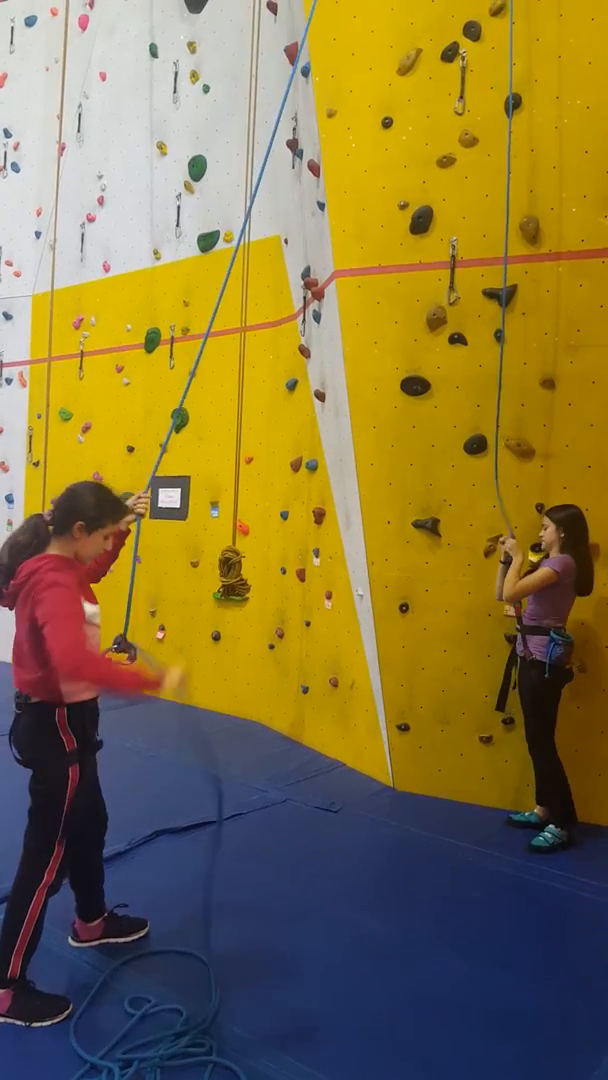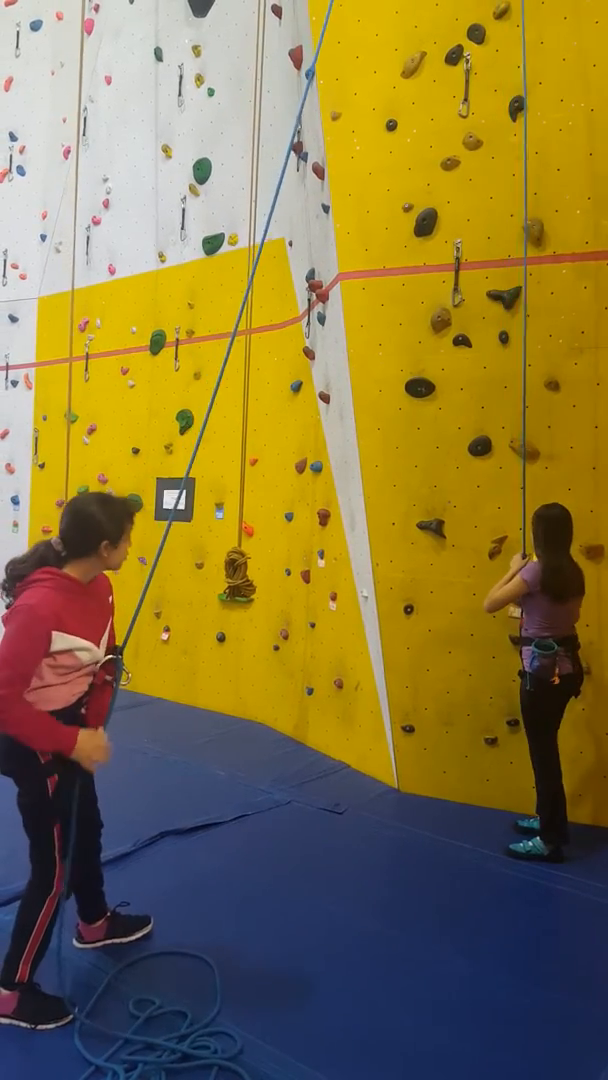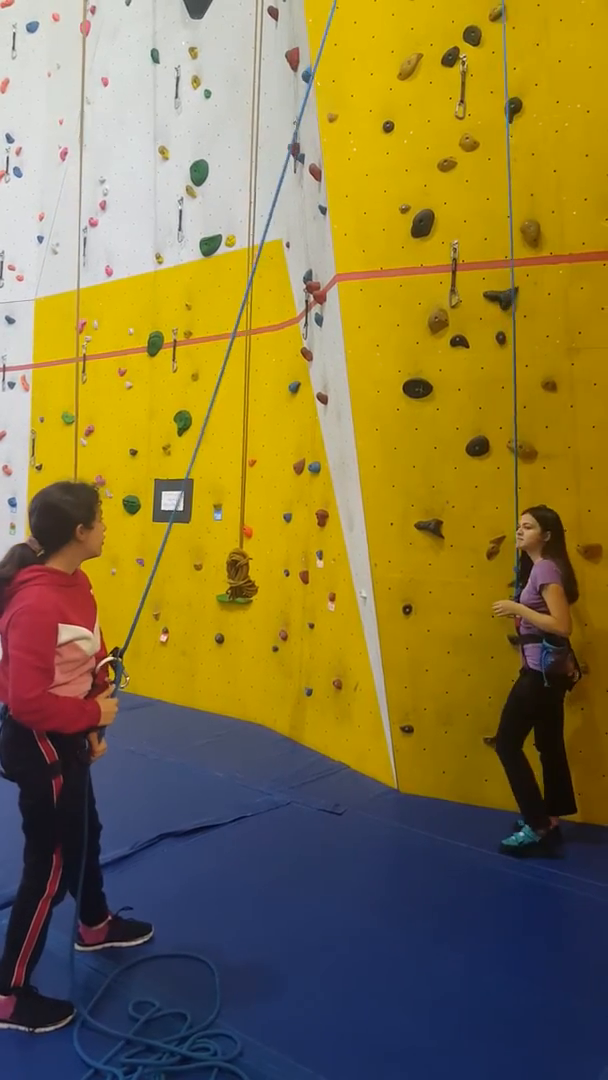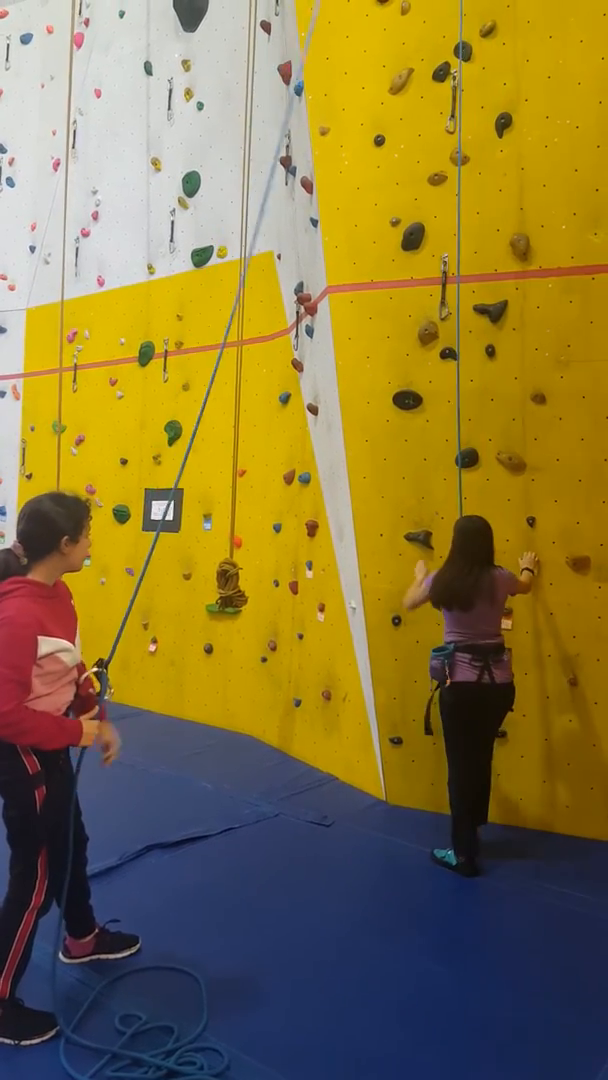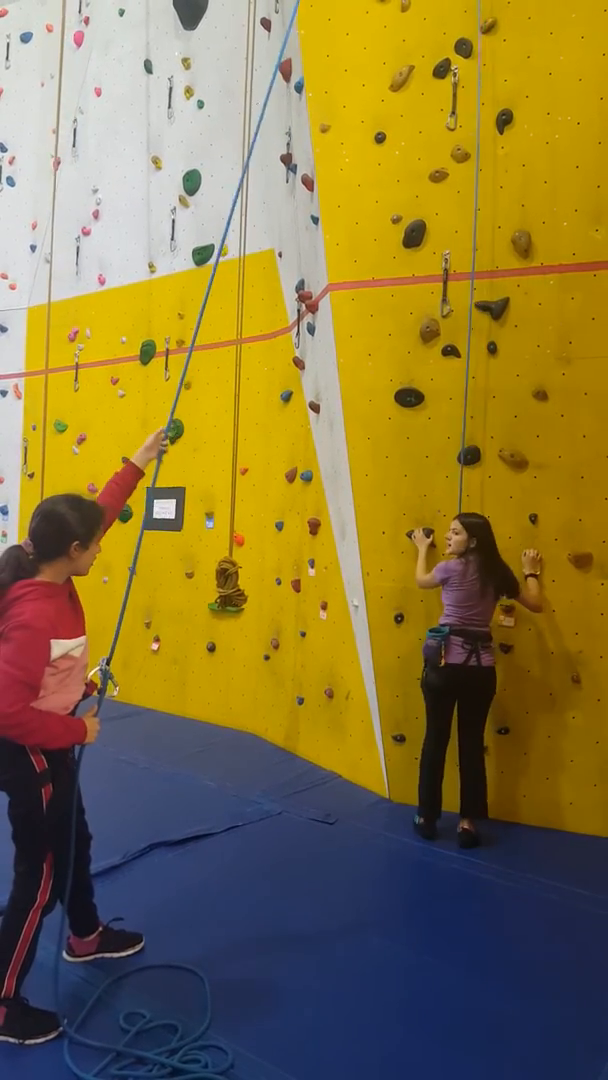
dt=1s
person 1, frame 1
left shoulder: (50, 568)
right shoulder: (53, 586)
left elbow: (92, 568)
right elbow: (74, 663)
left wrist: (123, 525)
right wrist: (150, 681)
left hip: (62, 721)
right hip: (55, 726)
left knee: (88, 822)
right knee: (47, 854)
left ankle: (92, 921)
person 1, frame 2
left shoulder: (98, 588)
left wrist: (95, 723)
right wrist: (71, 742)
left hip: (69, 728)
left knee: (86, 830)
right knee: (54, 862)
left ankle: (95, 922)
person 1, frame 3
left shoulder: (73, 583)
left wrist: (92, 727)
right wrist: (93, 715)
left hip: (65, 738)
left knee: (84, 834)
right knee: (50, 865)
left ankle: (95, 925)
person 1, frame 4
left shoulder: (55, 593)
left wrist: (96, 721)
right wrist: (74, 733)
left hip: (50, 748)
left knee: (70, 845)
left ankle: (82, 937)
person 1, frame 5
left shoulder: (50, 579)
left elbow: (97, 512)
left wrist: (139, 463)
right wrist: (78, 729)
left knee: (74, 842)
left ankle: (86, 935)
person 2, frame 1
left shoulder: (562, 564)
right shoulder: (551, 564)
left elbow: (510, 592)
right elbow: (504, 594)
left wrist: (518, 557)
right wrist: (507, 560)
left hip: (545, 660)
right hip: (535, 658)
left knee: (541, 742)
right knee: (538, 739)
left ankle: (562, 824)
right ankle: (544, 810)
person 2, frame 2
left shoulder: (536, 569)
right shoulder: (572, 571)
left elbow: (490, 604)
left wrist: (514, 569)
left hip: (542, 668)
right hip: (565, 667)
left knee: (543, 751)
right knee: (543, 745)
left ankle: (550, 840)
right ankle: (549, 819)
person 2, frame 3
left shoulder: (546, 569)
right shoulder: (540, 568)
left elbow: (562, 626)
right elbow: (562, 603)
left wrist: (517, 608)
left hip: (543, 668)
right hip: (551, 668)
left knee: (507, 742)
right knee: (550, 745)
left ankle: (537, 826)
right ankle: (549, 820)
person 2, frame 4
left shoulder: (442, 580)
right shoulder: (500, 579)
left elbow: (409, 602)
right elbow: (525, 586)
left wrist: (419, 575)
right wrist: (528, 567)
left hip: (459, 681)
right hip: (497, 680)
left knee: (460, 765)
right knee: (481, 758)
left ankle: (463, 853)
right ankle: (471, 834)
person 2, frame 5
left shoulder: (451, 568)
right shoulder: (498, 573)
left elbow: (421, 580)
right elbow: (535, 604)
left wrist: (422, 549)
right wrist: (531, 571)
left hip: (446, 662)
right hip: (481, 666)
left knee: (435, 740)
right knee: (472, 744)
left ankle: (426, 818)
right ankle: (468, 823)
